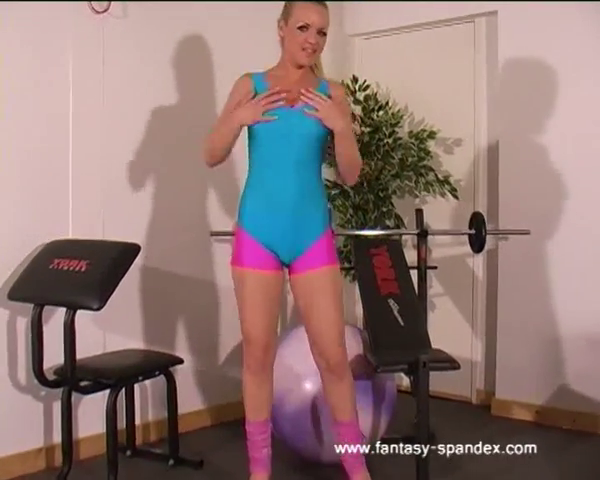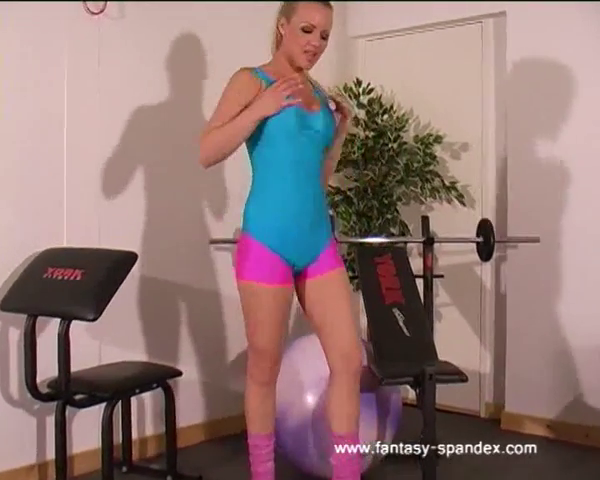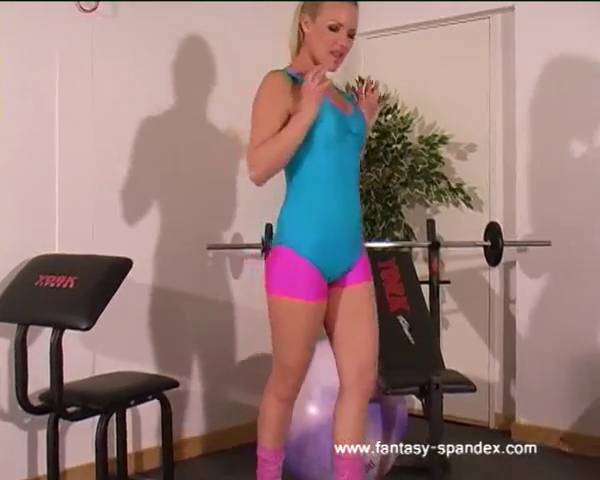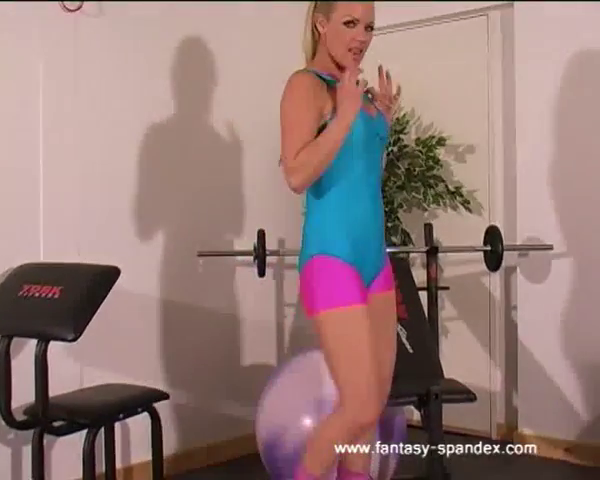
dt=0.3s
person 1, frame 1
left shoulder: (331, 93)
right shoulder: (250, 85)
left elbow: (351, 174)
right elbow: (211, 156)
left wrist: (339, 125)
right wrist: (241, 119)
left hip: (312, 233)
right hip: (256, 231)
left knee: (333, 354)
right knee: (257, 354)
person 1, frame 2
left shoulder: (323, 96)
right shoulder: (251, 80)
right elbow: (207, 153)
left wrist: (340, 131)
right wrist: (261, 107)
left hip: (319, 241)
right hip: (267, 240)
left knee: (348, 361)
right knee: (265, 367)
person 1, frame 3
left shoulder: (343, 96)
right shoulder: (281, 84)
right elbow: (258, 168)
left wrist: (364, 122)
right wrist: (306, 111)
left hip: (350, 252)
right hip: (301, 251)
left knee: (361, 379)
right knee: (287, 382)
person 1, frame 4
left shoulder: (354, 90)
right shoulder: (306, 85)
right elbow: (297, 176)
left wrist: (380, 118)
right wrist: (347, 114)
left hip: (372, 257)
right hip: (329, 257)
left knee: (373, 398)
right knee: (362, 408)
